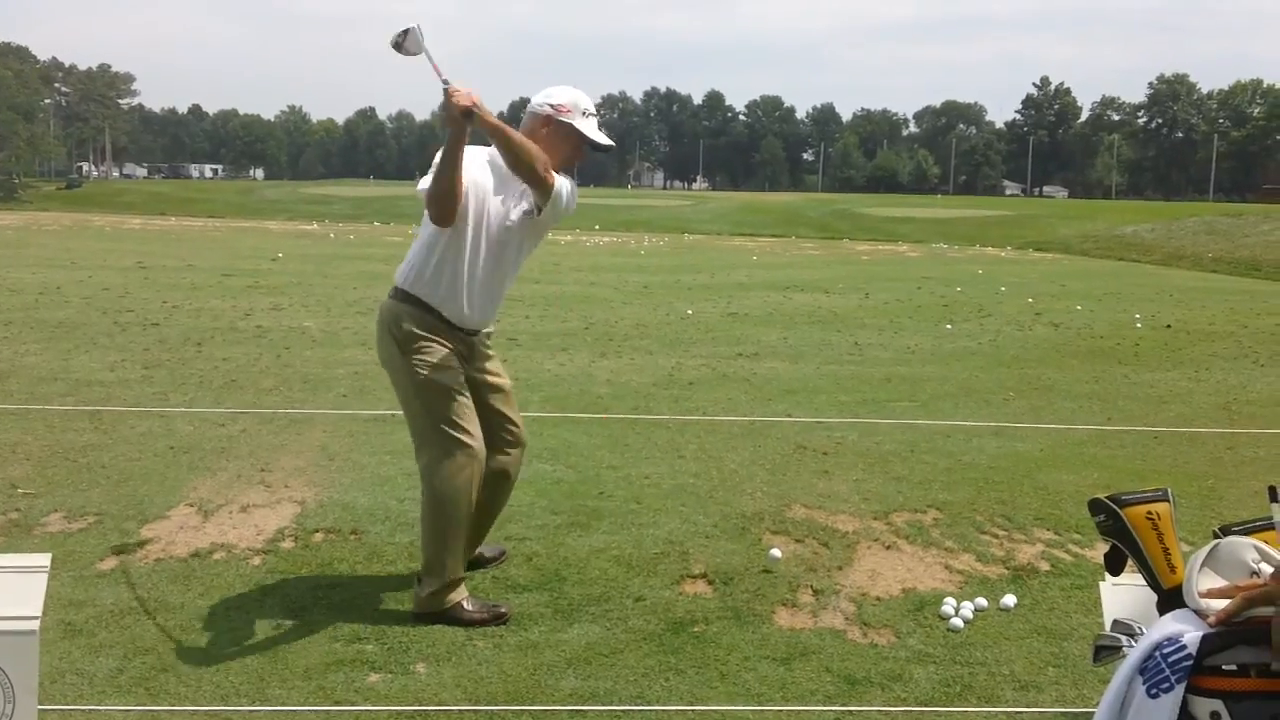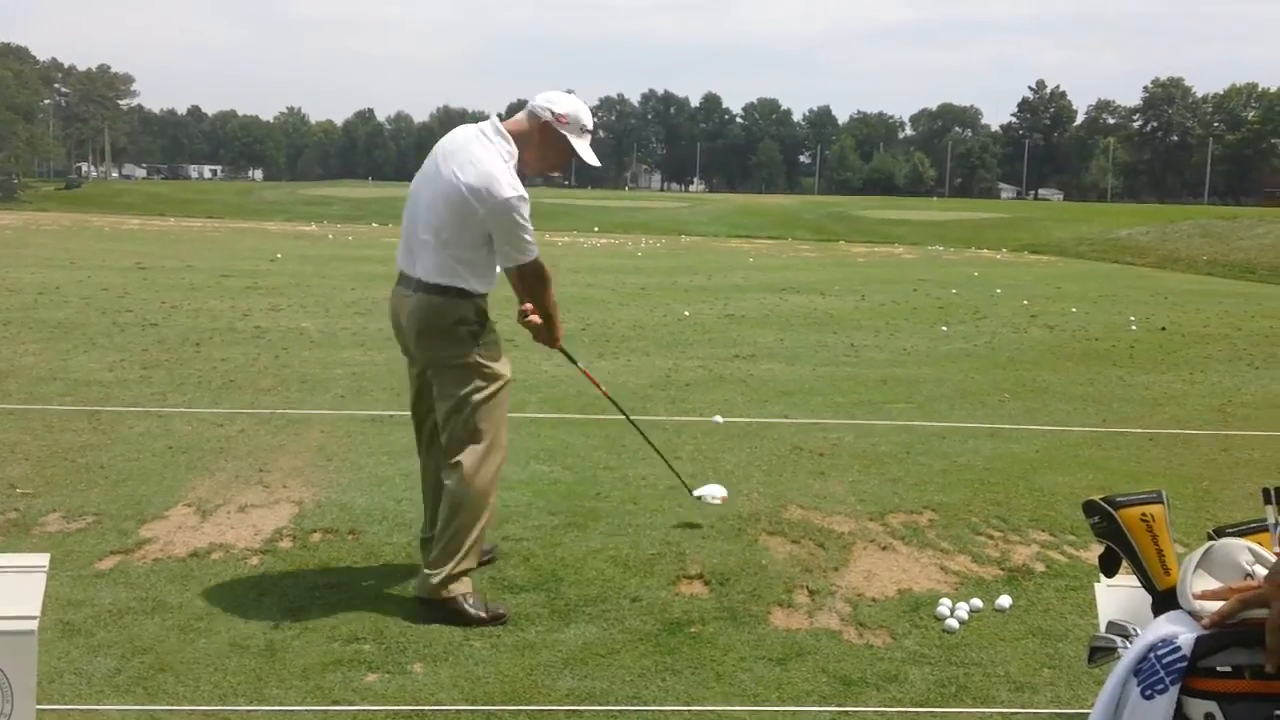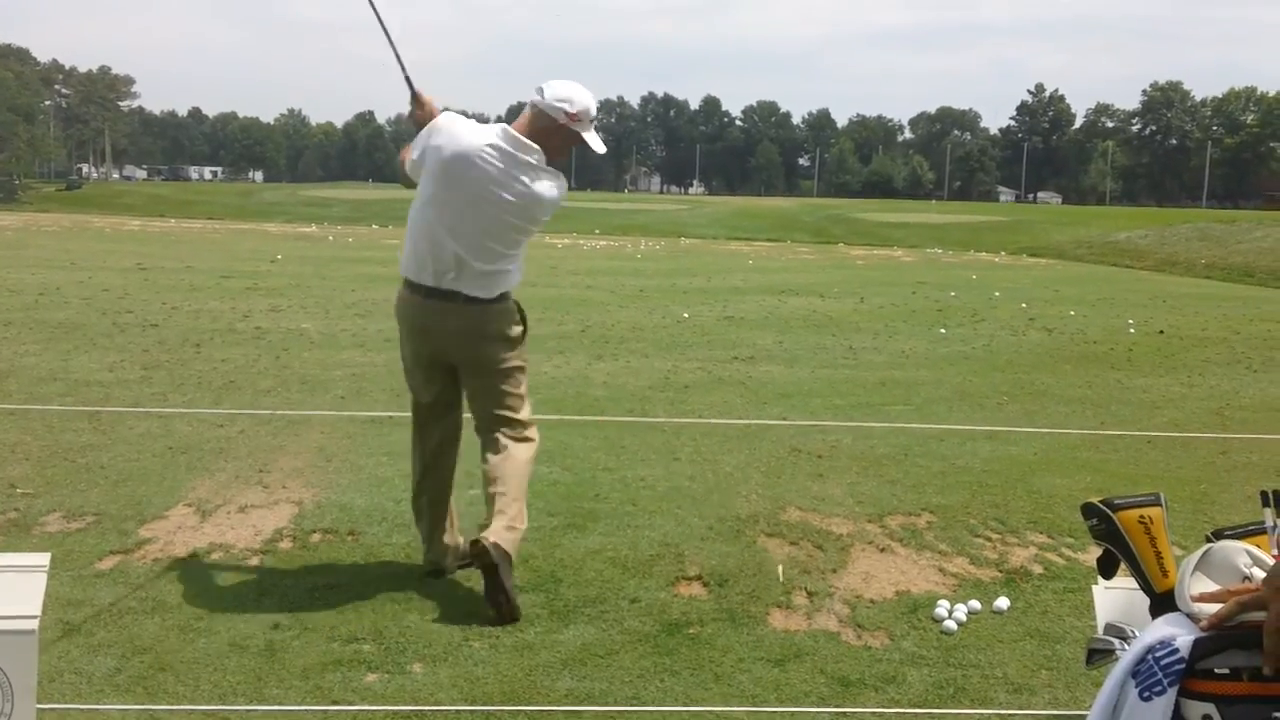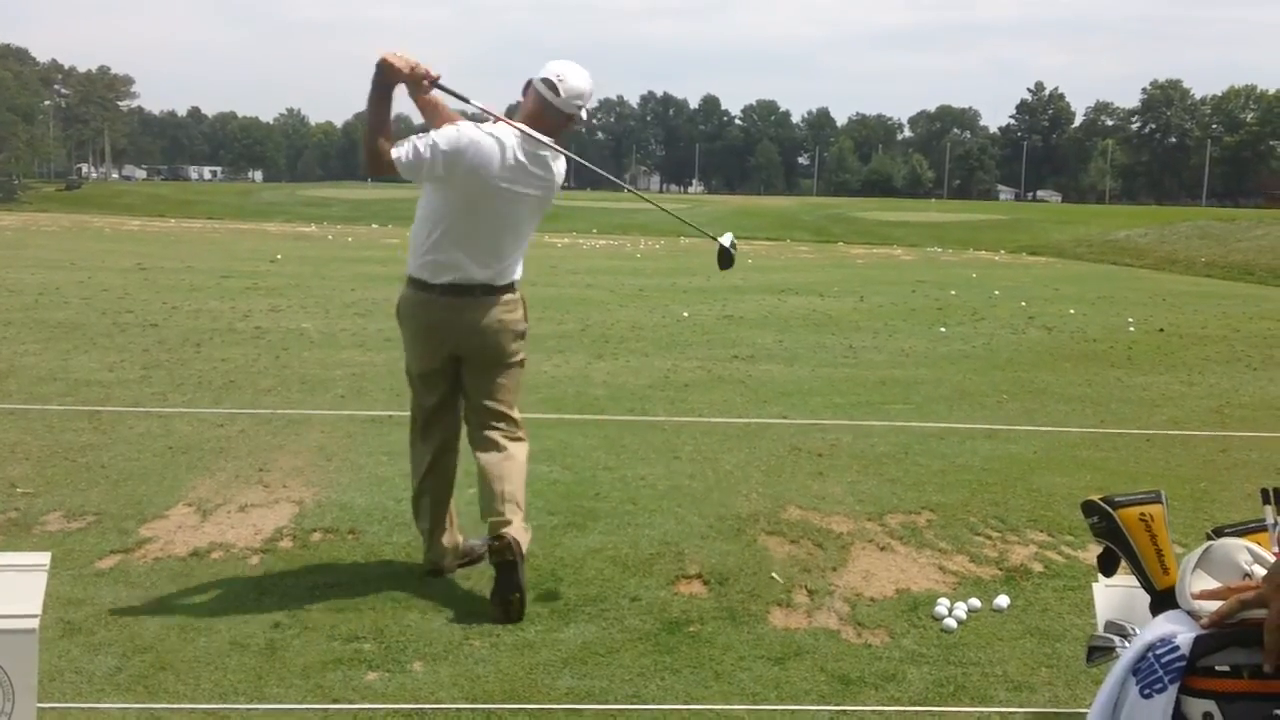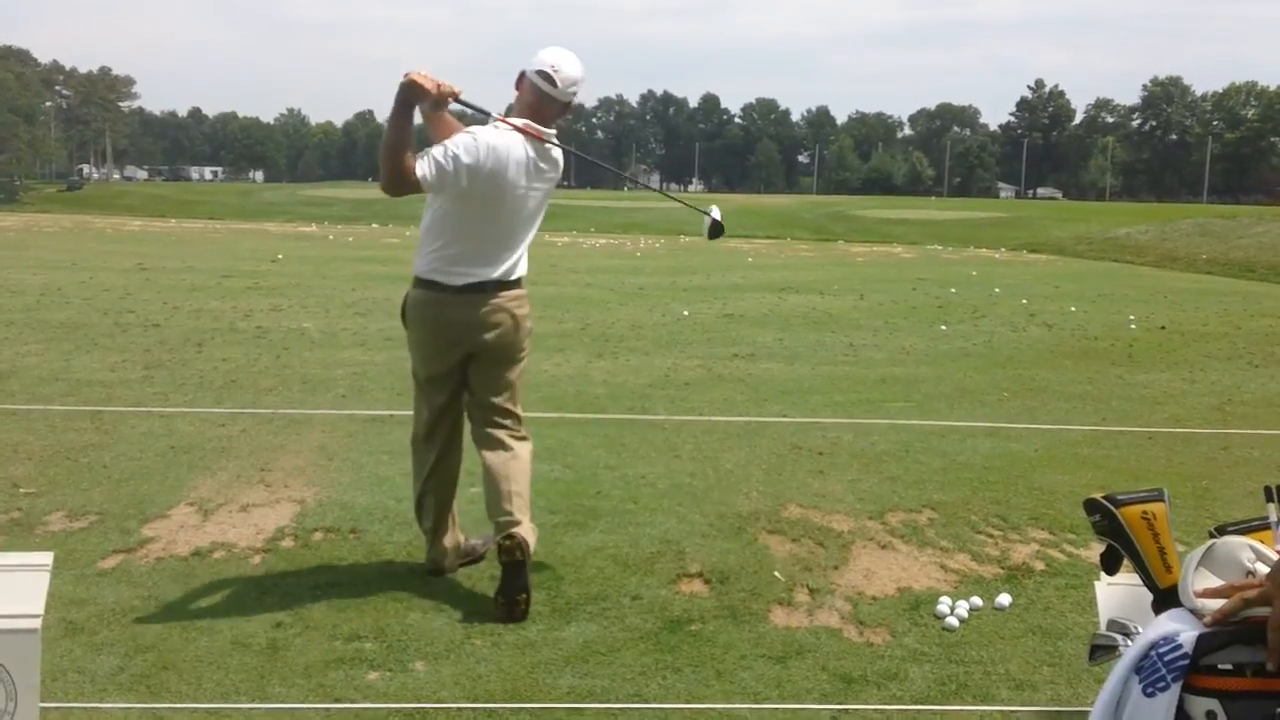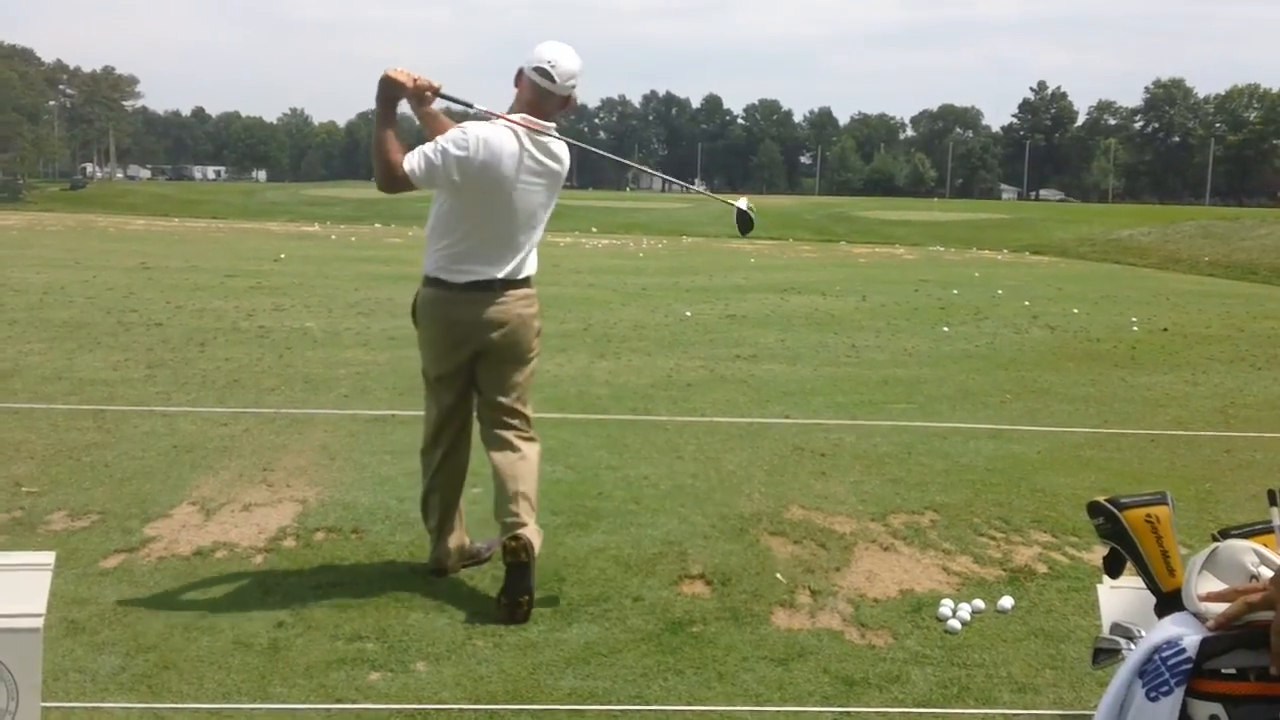
dt=0.2s
person 1, frame 1
left shoulder: (557, 193)
right shoulder: (470, 166)
left elbow: (534, 171)
right elbow: (442, 213)
left wrist: (486, 120)
right wrist: (458, 131)
left hip: (470, 336)
right hip: (417, 326)
left knee: (506, 447)
right knee: (460, 452)
left ankle: (461, 547)
right ankle: (440, 594)
person 1, frame 2
left shoulder: (463, 136)
right shoulder: (502, 192)
right elbow: (527, 270)
left wrist: (528, 299)
right wrist: (547, 320)
left hip: (418, 303)
right hip: (450, 315)
left knee: (444, 435)
right knee: (480, 442)
left ankle: (444, 544)
right ankle: (445, 585)
person 1, frame 3
left shoulder: (447, 132)
right shoulder: (549, 190)
left elbow: (410, 169)
left wrist: (423, 115)
left hip: (416, 306)
right hip: (485, 319)
left knee: (433, 432)
right knee: (511, 433)
left ankle: (441, 545)
right ankle: (499, 543)
person 1, frame 4
left shoulder: (465, 144)
right shoulder: (553, 168)
left elbow: (378, 163)
left wrist: (383, 87)
right wrist: (420, 89)
left hip: (425, 304)
right hip: (493, 311)
left knee: (432, 430)
right knee: (499, 430)
left ankle: (440, 546)
right ankle: (508, 537)
person 1, frame 5
left shoulder: (482, 146)
right shoulder: (551, 159)
left elbow: (396, 182)
left wrist: (406, 103)
right wrist: (434, 106)
left hip: (435, 305)
right hip: (502, 308)
left knee: (436, 430)
right knee: (503, 428)
left ankle: (442, 545)
right ankle: (515, 538)
person 1, frame 6
left shoulder: (479, 141)
right shoulder: (558, 156)
left elbow: (391, 177)
left wrist: (388, 104)
right wrist: (425, 107)
left hip: (446, 303)
right hip: (512, 306)
left knee: (445, 429)
right knee: (512, 428)
left ankle: (446, 545)
right ankle: (521, 539)
